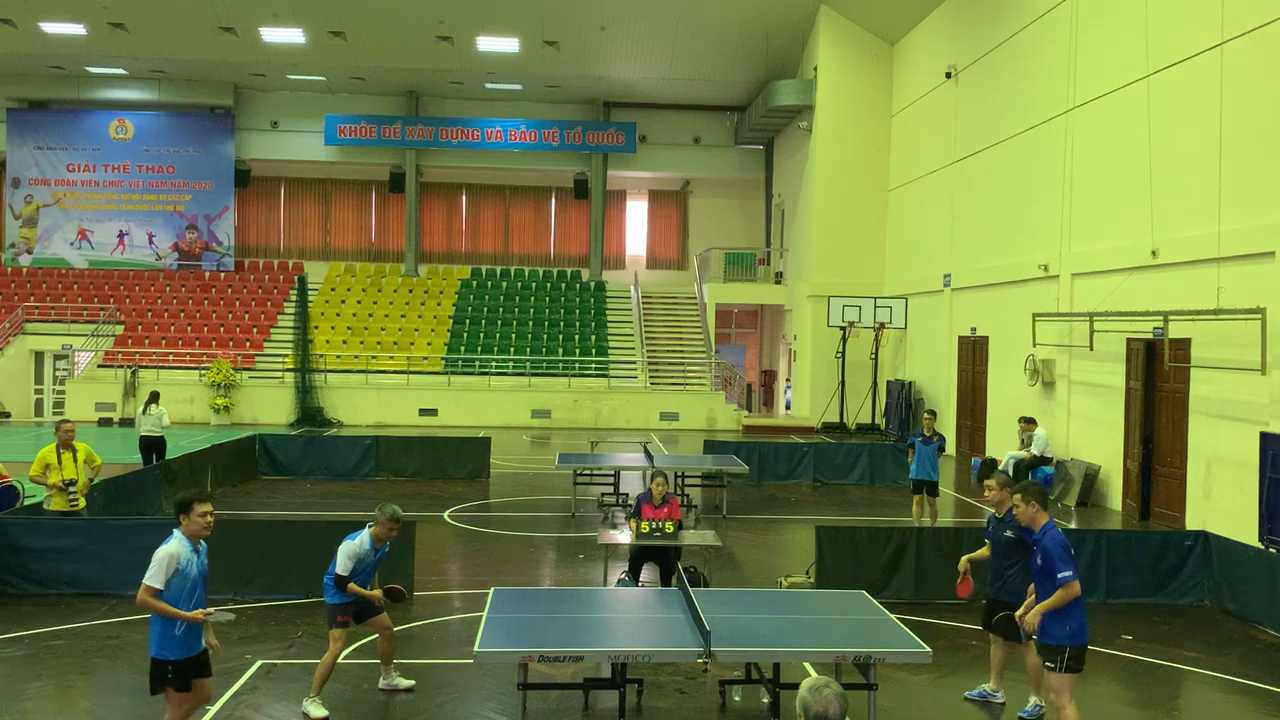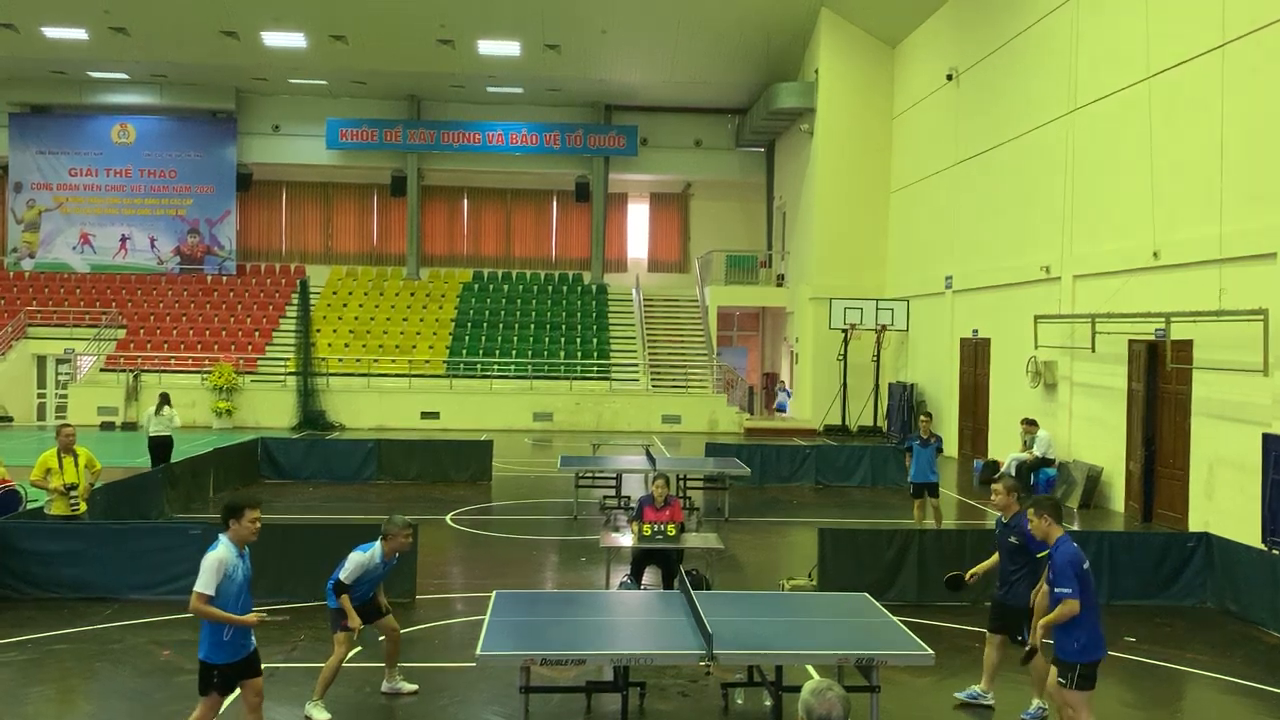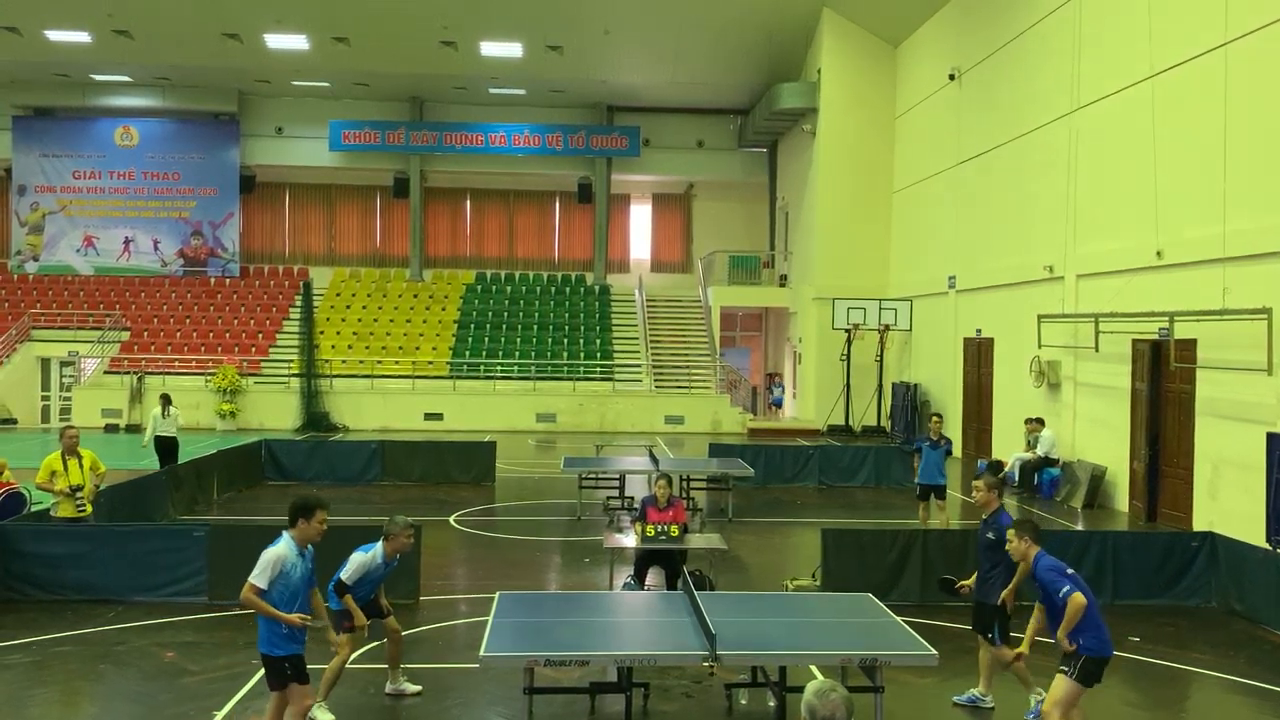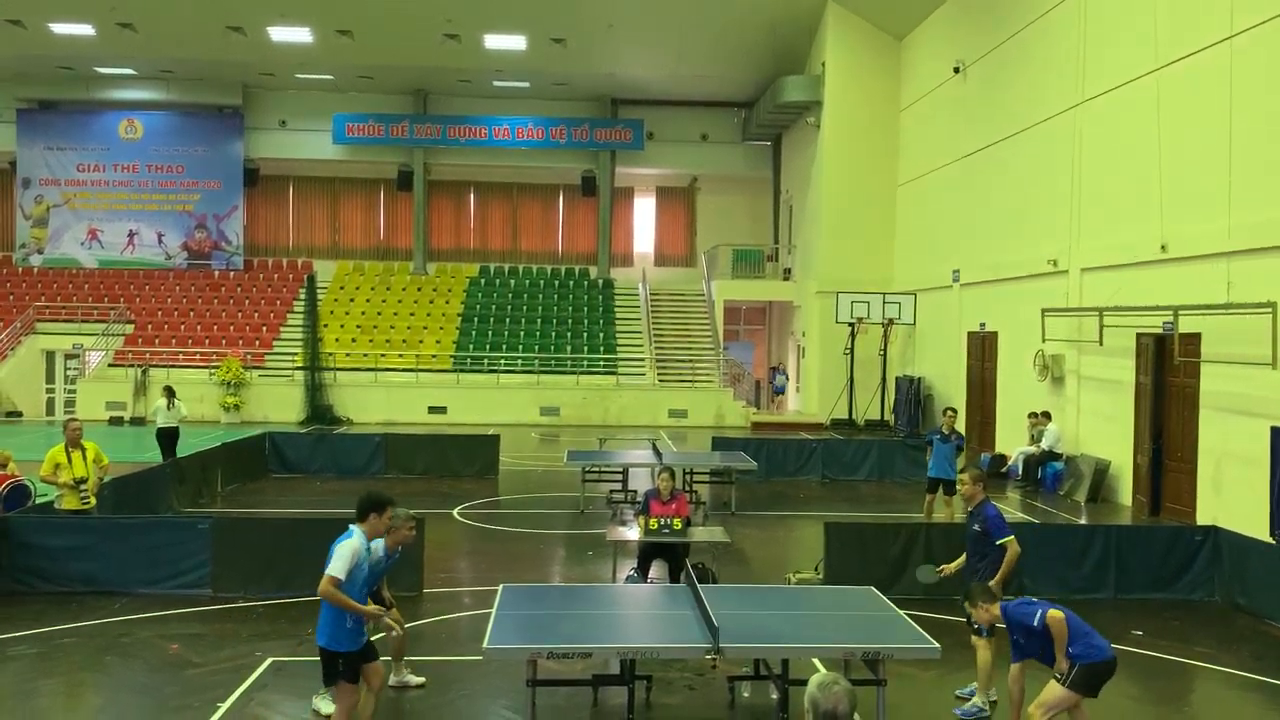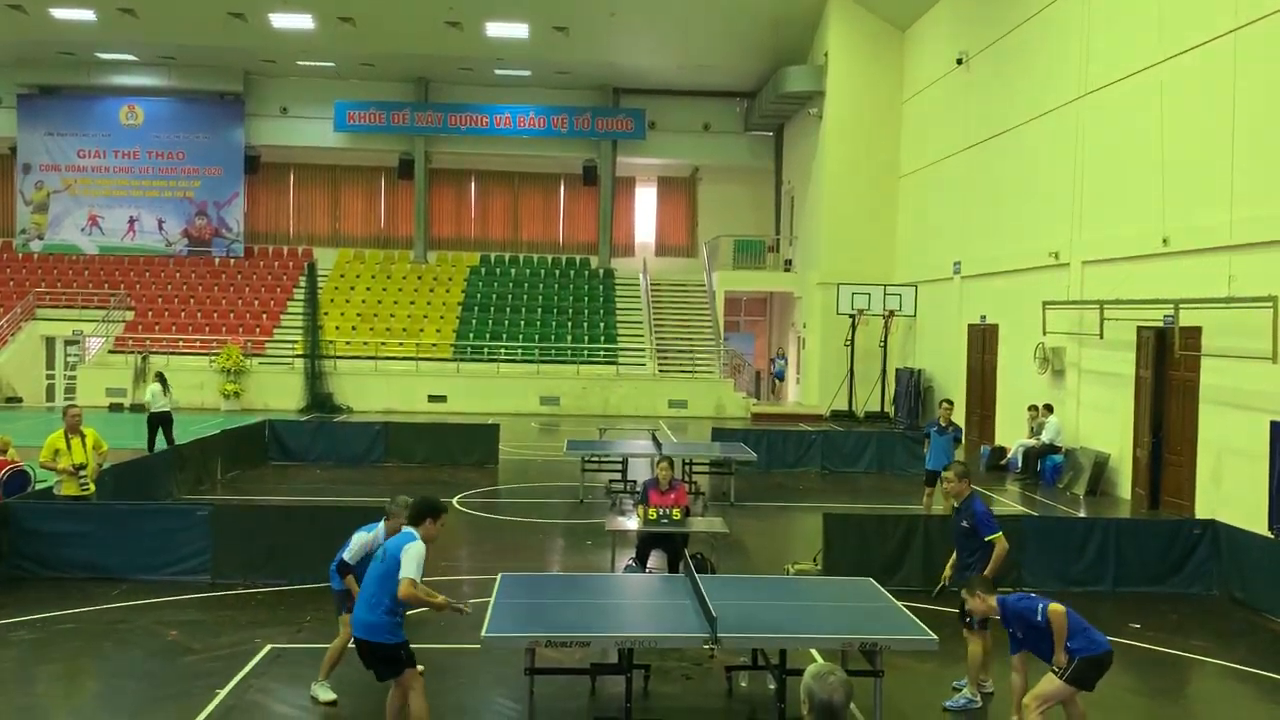
dt=0.4s
person 1, frame 1
left shoulder: (1021, 520)
right shoulder: (992, 519)
right wrist: (968, 558)
left hip: (1017, 594)
right hip: (997, 592)
left knee: (1025, 644)
right knee: (997, 638)
left ankle: (1036, 699)
right ankle: (994, 688)
person 1, frame 2
left shoulder: (1026, 526)
right shoulder: (1000, 522)
left wrist: (1038, 591)
right wrist: (980, 568)
left hip: (1022, 599)
right hip: (1002, 594)
right knee: (993, 640)
right ankle: (984, 691)
person 1, frame 3
left shoulder: (1004, 523)
right shoulder: (985, 520)
left wrist: (1010, 589)
right wrist: (973, 580)
left hip: (998, 596)
right hip: (983, 594)
left knee: (999, 649)
right knee: (983, 642)
left ankle: (1035, 693)
right ankle: (983, 693)
person 1, frame 4
left shoulder: (990, 514)
right shoulder: (972, 512)
left elbow: (1014, 549)
left wrist: (998, 580)
right wrist: (953, 566)
left hip: (986, 586)
right hip: (974, 584)
left knee: (980, 640)
right knee: (983, 637)
right ankle: (985, 687)
person 1, frame 5
left shoulder: (977, 510)
right shoulder: (959, 507)
left elbow: (1002, 545)
left wrist: (986, 576)
right wrist: (950, 566)
right hip: (967, 579)
left knee: (972, 634)
right knee: (981, 631)
left ankle: (972, 694)
right ankle: (983, 680)
person 2, frame 1
left shoulder: (201, 548)
right shoulder: (169, 551)
right elbow: (143, 598)
left wrist: (208, 630)
right wrist: (186, 615)
left hip: (194, 643)
right hip: (170, 647)
left knee: (203, 696)
person 2, frame 2
left shoulder: (243, 551)
right shoulder: (217, 556)
right elbow: (196, 606)
right wrist: (240, 620)
left hip: (244, 645)
right hip: (219, 650)
left knee: (255, 699)
person 2, frame 3
left shoulder: (307, 551)
right shoulder: (277, 553)
right elbow: (247, 596)
left wrist: (328, 630)
right wrist: (284, 617)
left hip: (294, 642)
right hip: (279, 644)
left knee: (280, 702)
person 2, frame 4
left shoulder: (362, 545)
right shoulder: (350, 545)
right elbow: (324, 589)
left wrist: (381, 617)
right wrist: (362, 610)
left hip: (355, 634)
right hip: (338, 638)
left knee: (376, 681)
right knee: (348, 701)
person 2, frame 5
left shoulder: (398, 541)
right shoulder: (415, 545)
right elbow: (405, 593)
left wrist: (444, 602)
right wrist: (436, 604)
left hip: (364, 627)
right hip: (382, 630)
left knee: (401, 683)
right knee: (414, 687)
person 3, frame 1
left shoulder: (384, 542)
right shoulder: (352, 545)
right elbow: (340, 581)
left wrist: (375, 590)
right wrist: (369, 594)
left hip: (363, 594)
right hip: (339, 596)
left knee: (387, 629)
right knee: (337, 647)
left ankle: (388, 678)
right ankle: (311, 700)
person 3, frame 2
left shoulder: (392, 554)
right shoulder: (363, 556)
right elbow: (339, 587)
left wrist: (380, 596)
right wrist: (352, 616)
left hip: (365, 597)
right hip: (342, 600)
left knee: (394, 631)
right knee: (342, 651)
left ankle: (392, 681)
right ankle: (314, 703)
person 3, frame 3
left shoulder: (394, 555)
right shoulder: (364, 557)
right elbow: (340, 588)
left wrist: (381, 597)
right wrist: (357, 615)
left hip: (366, 599)
right hip: (343, 602)
left knee: (395, 632)
right knee: (345, 653)
left ankle: (395, 682)
person 3, frame 4
left shoulder: (396, 548)
right shoulder: (369, 549)
left wrist: (383, 590)
left hip: (369, 591)
left knee: (398, 624)
left ankle: (399, 674)
right ankle: (322, 696)
person 3, frame 5
left shoulder: (396, 536)
right shoulder: (367, 536)
right elbow: (342, 567)
right wrist: (359, 595)
right hip: (345, 581)
right knee: (347, 634)
right ankle: (320, 684)
person 4, frame 1
left shoulder: (1052, 540)
right shoulder: (1043, 538)
left elbow: (1073, 588)
left wrist: (1038, 611)
right wrist: (1026, 606)
left hip: (1065, 634)
right hip: (1055, 632)
left knee: (1060, 699)
right knee: (1060, 696)
person 4, frame 2
left shoulder: (1063, 556)
right shoulder: (1063, 550)
left elbow: (1071, 606)
right elbow: (1049, 590)
left wrist: (1042, 624)
right wrist: (1040, 625)
left hip: (1079, 647)
right hip: (1070, 643)
right knee: (1056, 692)
person 4, frame 3
left shoulder: (1045, 568)
right shoulder: (1042, 567)
left elbow: (1079, 601)
right elbow: (1041, 612)
left wrist: (1061, 633)
right wrist: (1026, 643)
left hip: (1088, 647)
right hip: (1084, 645)
person 4, frame 4
left shoulder: (1014, 611)
right shoulder: (1015, 630)
left elbow: (1057, 617)
right elbow: (1015, 679)
left wrist: (1061, 659)
left hip: (1090, 658)
right hip: (1100, 657)
right knee: (1070, 702)
person 4, frame 5
left shoulder: (1014, 605)
right shoulder: (1010, 621)
left elbow: (1058, 610)
right elbow: (1018, 671)
left wrist: (1059, 653)
left hip: (1087, 654)
right hip: (1095, 652)
left knee: (1031, 706)
right knee: (1064, 692)
